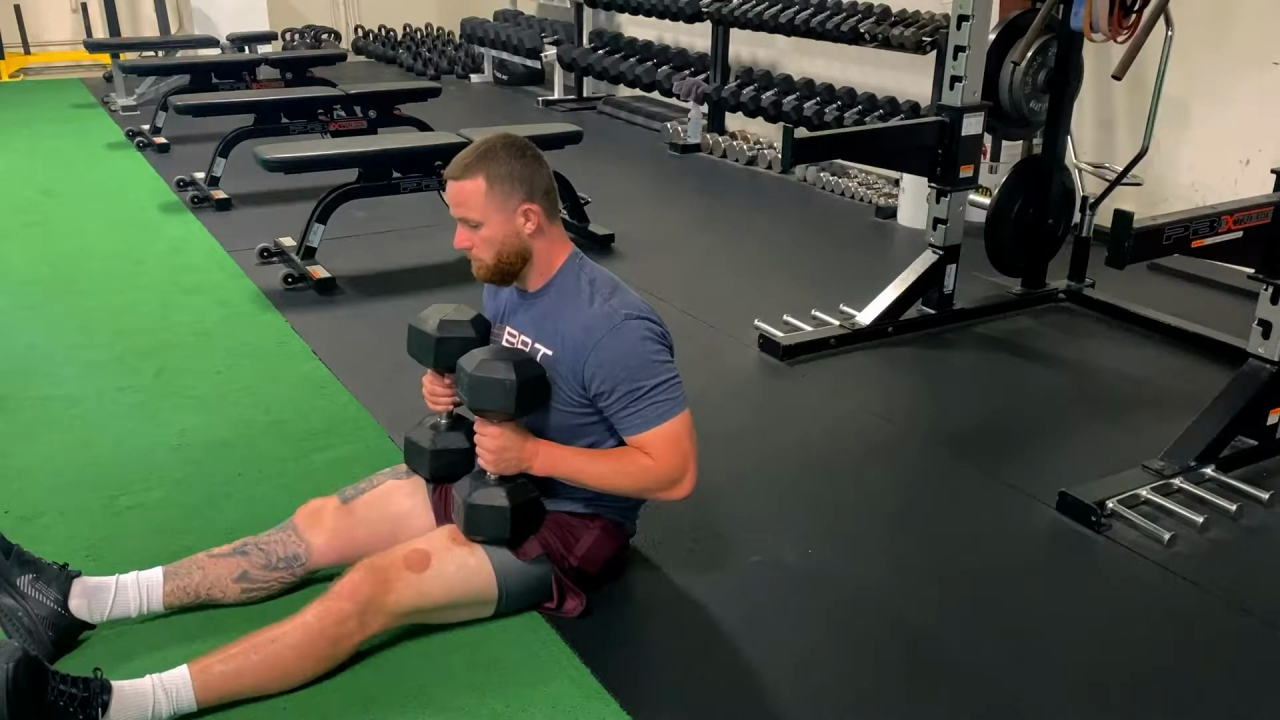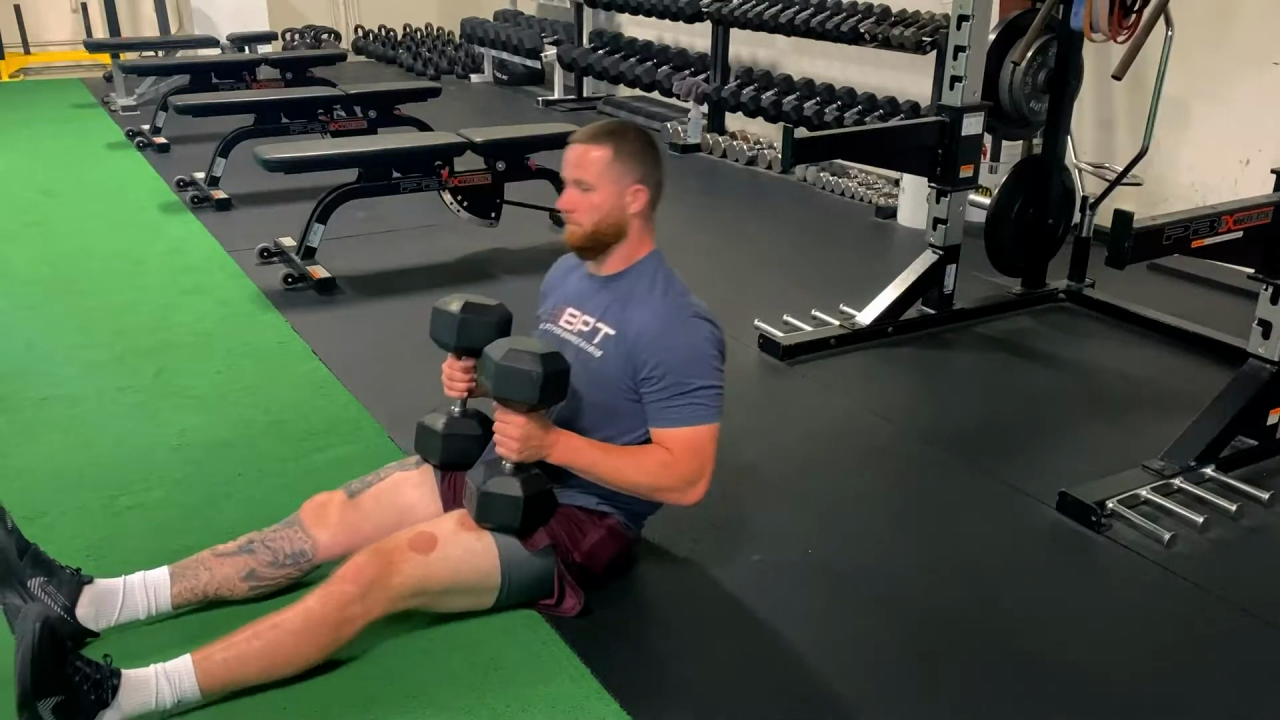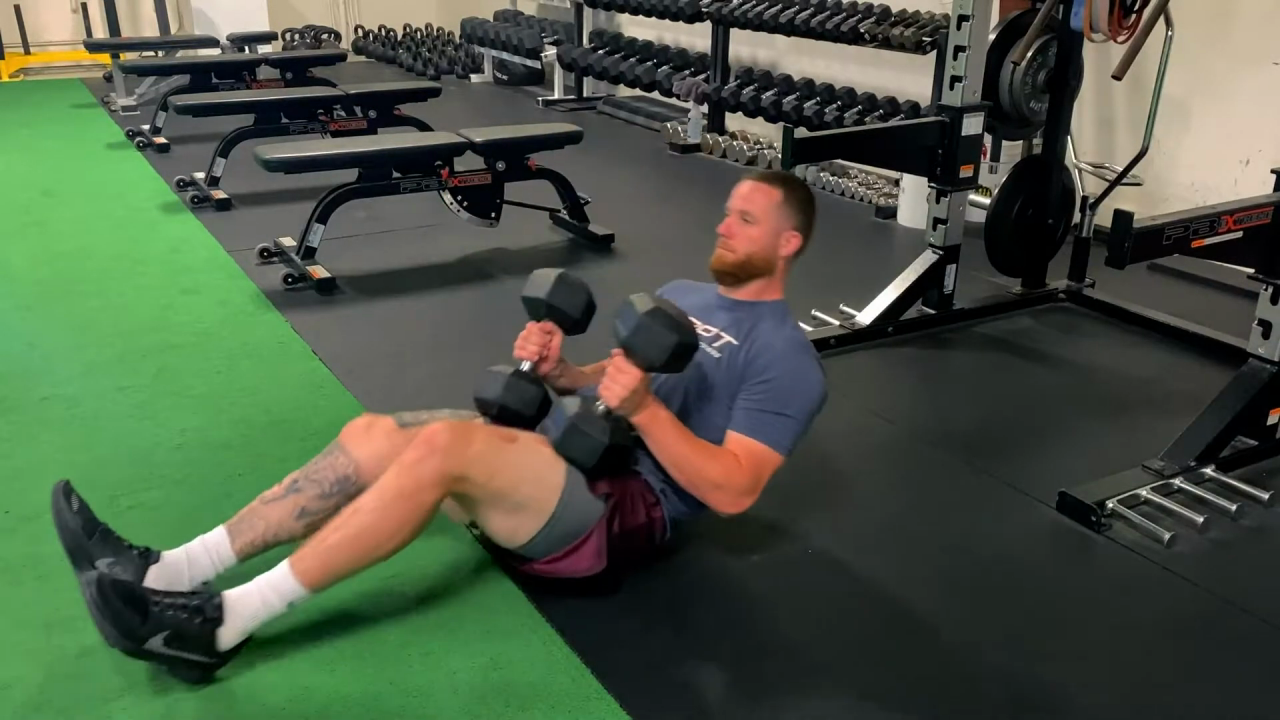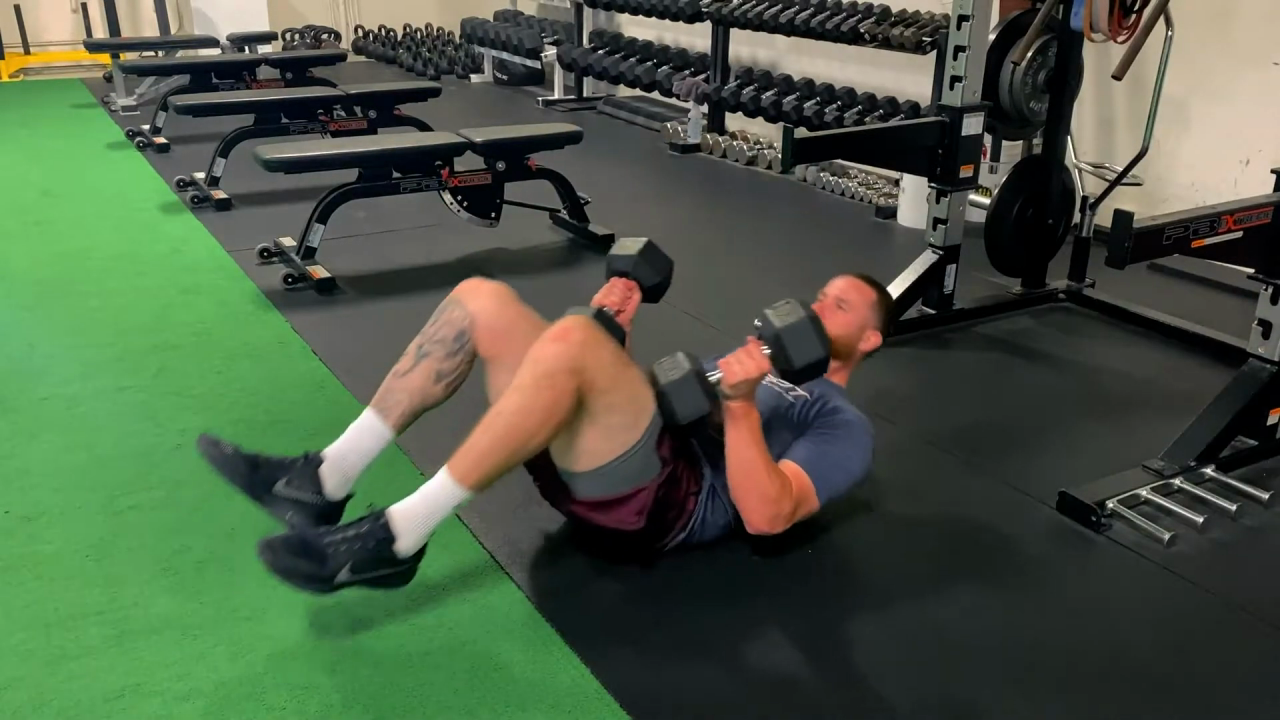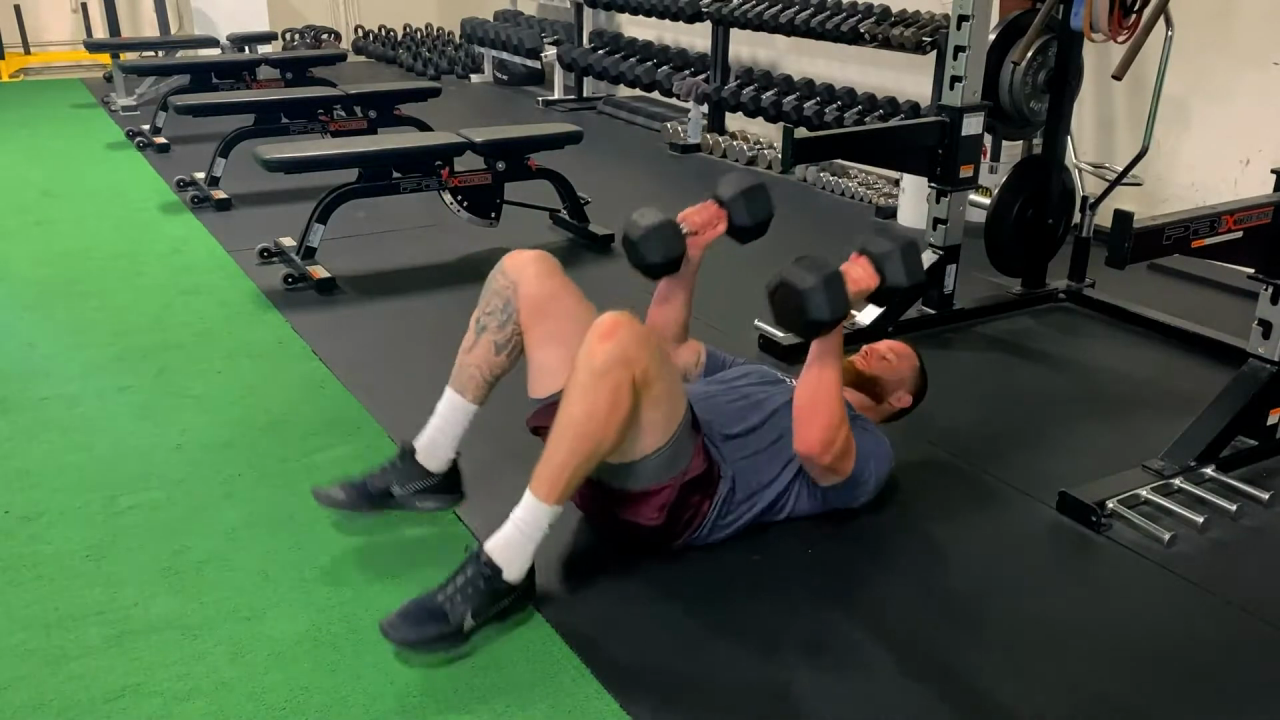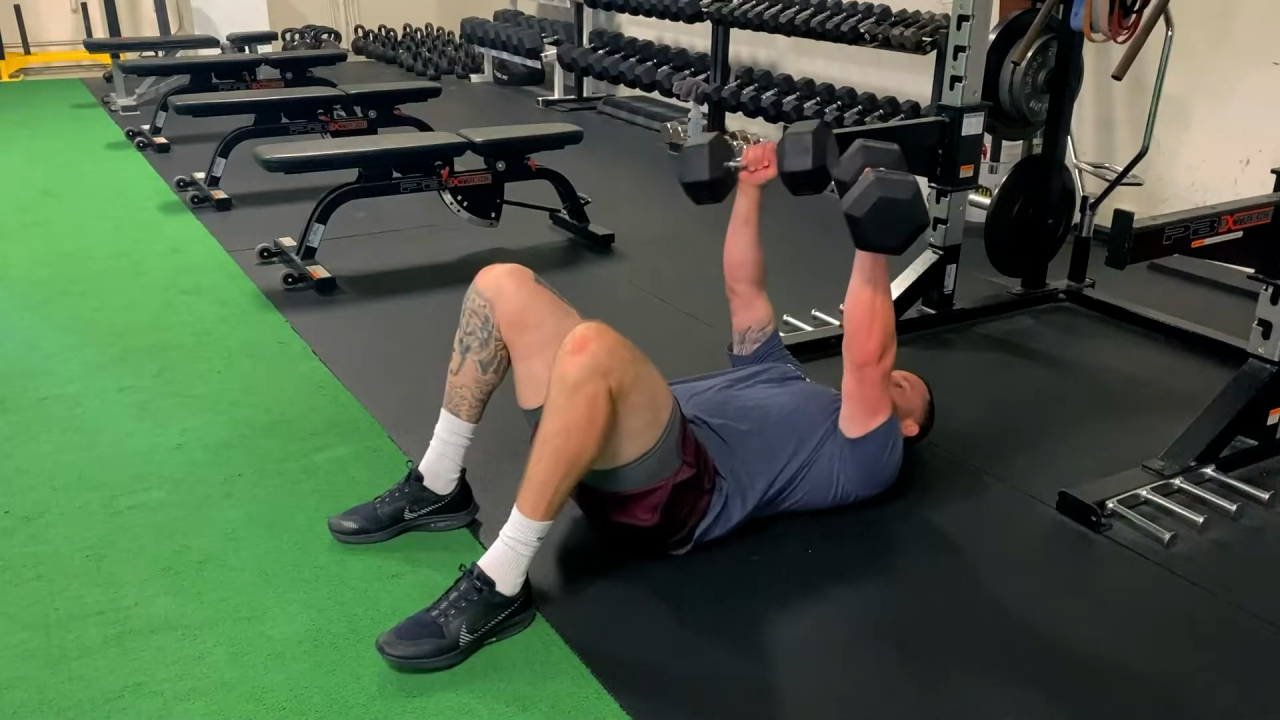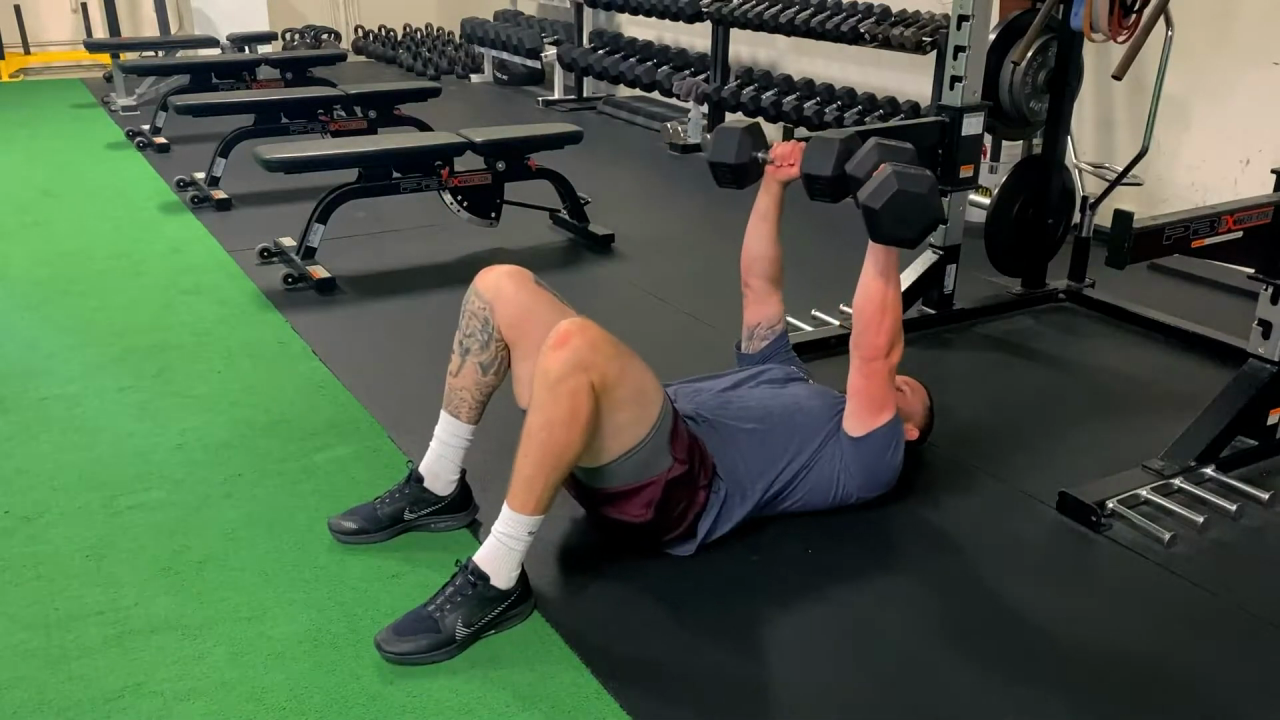
dt=0.4s
person 1, frame 1
left shoulder: (614, 330)
right shoulder: (507, 279)
left elbow: (673, 473)
left wrist: (535, 453)
right wrist: (456, 388)
left hip: (568, 521)
right hip: (493, 474)
left knee: (372, 589)
right knee: (320, 524)
right ankle: (83, 600)
person 1, frame 2
left shoulder: (676, 330)
right shoulder: (569, 272)
left elbow: (684, 480)
left wrist: (550, 442)
right wrist: (484, 384)
left hip: (577, 522)
right hip: (502, 470)
left knee: (377, 573)
right knee: (326, 517)
right ankle: (91, 602)
person 1, frame 3
left shoulder: (787, 362)
right shoulder: (682, 296)
left elbow: (731, 490)
left wrist: (643, 408)
right wrist: (556, 368)
left hip: (620, 507)
right hip: (558, 449)
left knee: (441, 443)
right knee: (366, 438)
left ankle: (223, 621)
right ankle: (169, 574)
person 1, frame 4
left shoulder: (844, 432)
right shoulder: (752, 353)
left elbow: (765, 514)
left wrist: (740, 403)
right wrist: (614, 328)
left hip: (653, 502)
right hip: (581, 470)
left knee: (570, 338)
right knee: (483, 299)
left ankle: (396, 537)
right ankle: (324, 480)
person 1, frame 5
left shoulder: (865, 453)
right shoulder: (762, 376)
left elbow: (815, 444)
right elbow: (668, 340)
left wrist: (828, 326)
right wrist: (690, 253)
left hip: (674, 491)
right hip: (607, 453)
left knee: (616, 334)
right knee: (527, 270)
left ankle: (502, 570)
right ankle: (427, 465)
person 1, frame 6
left shoulder: (867, 456)
right shoulder: (784, 378)
left elbow: (865, 355)
right elbow: (744, 288)
right wrist: (749, 189)
left hip: (671, 487)
right hip: (609, 452)
left knee: (592, 347)
right knee: (503, 286)
left ankle: (500, 585)
right ankle: (437, 488)
person 1, frame 7
left shoulder: (867, 458)
right shoulder: (790, 380)
left elbow: (874, 351)
right elbow: (759, 284)
left wrist: (883, 236)
right wrist: (772, 185)
left hip: (673, 482)
right hip: (611, 443)
left knee: (574, 345)
right knee: (501, 288)
left ankle: (495, 581)
right ankle: (437, 488)
